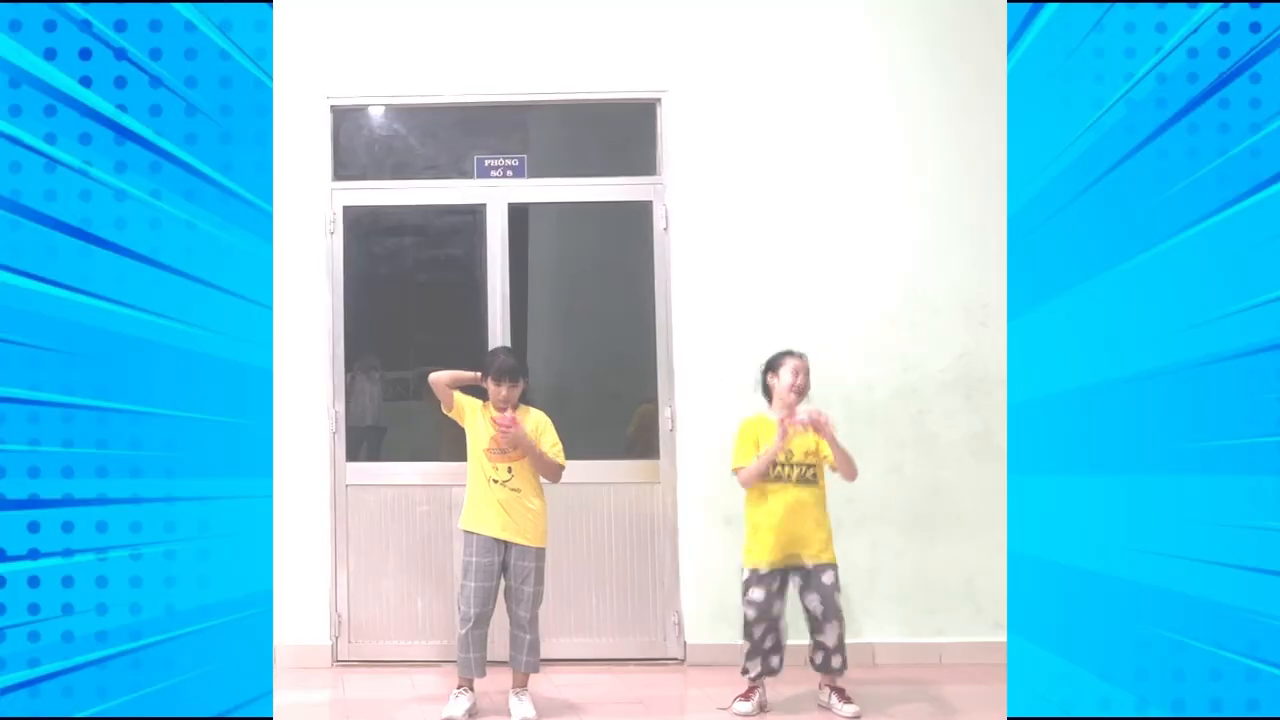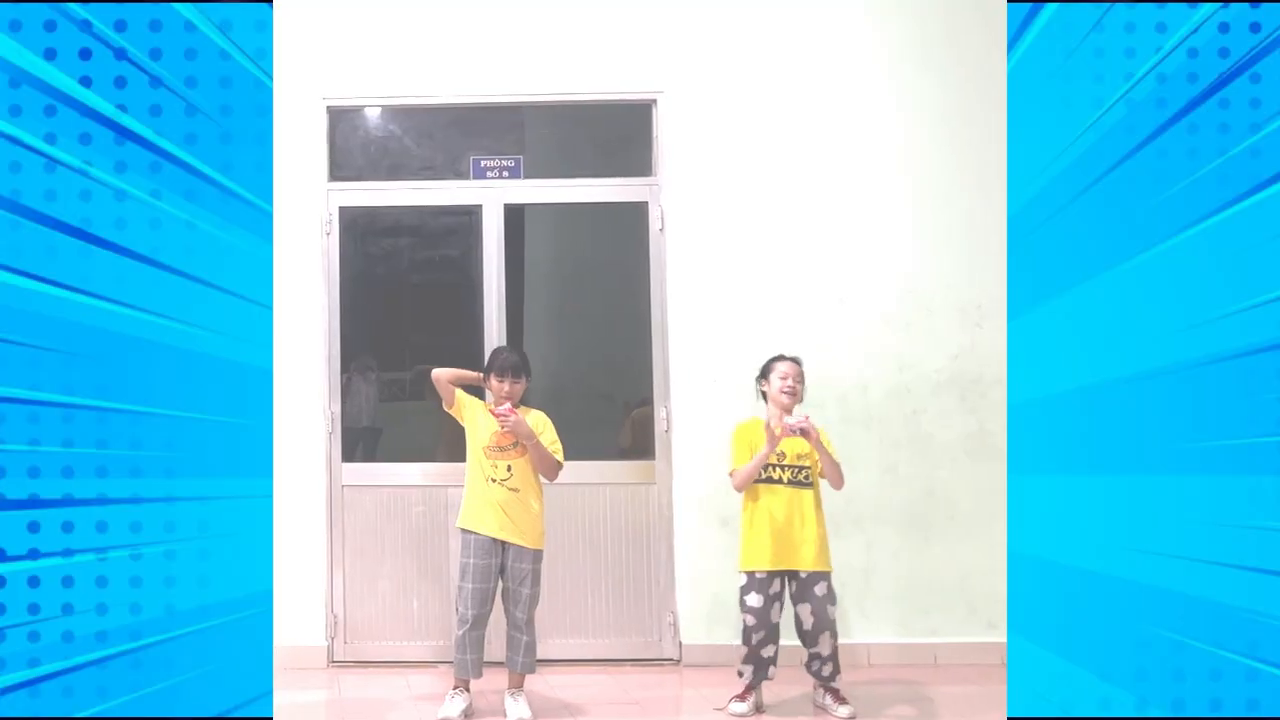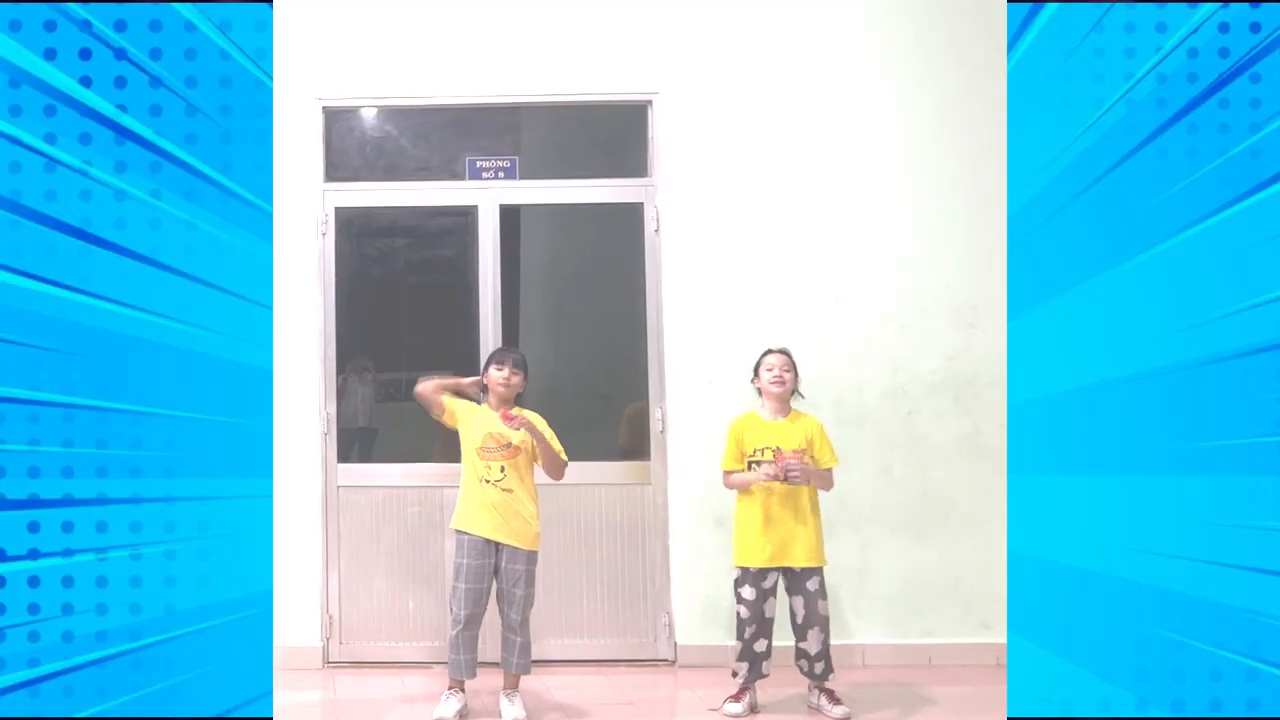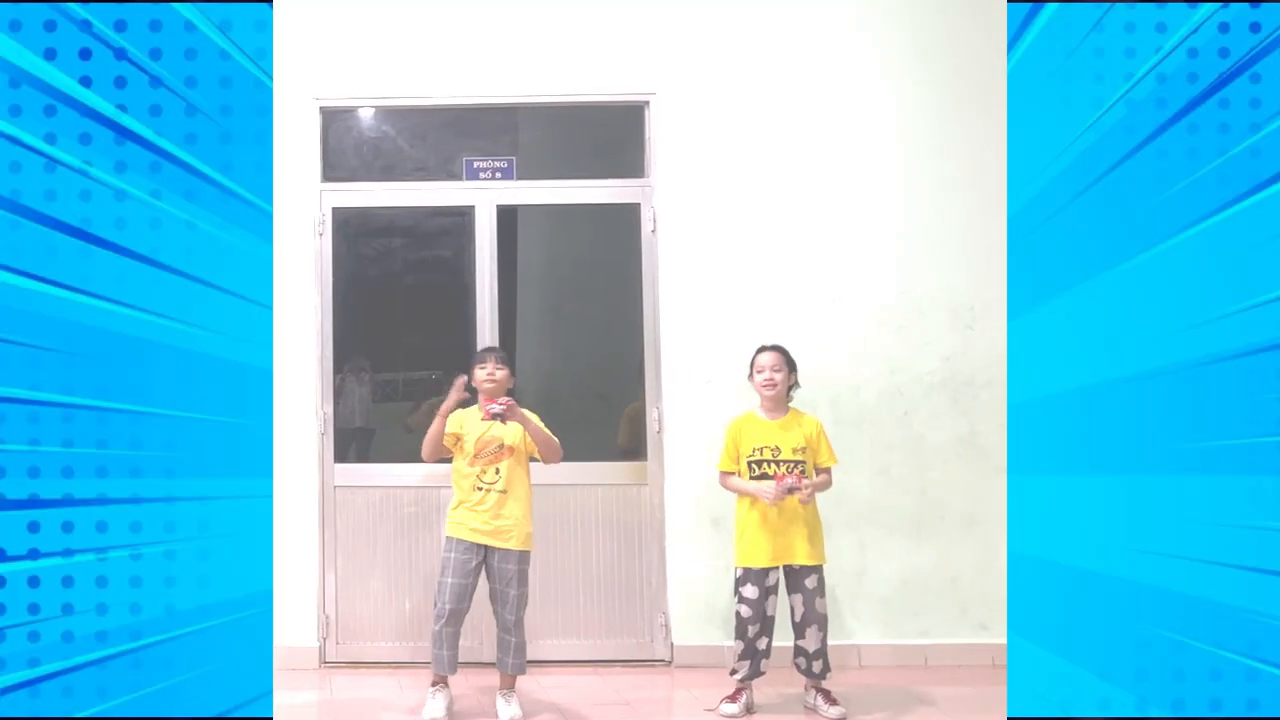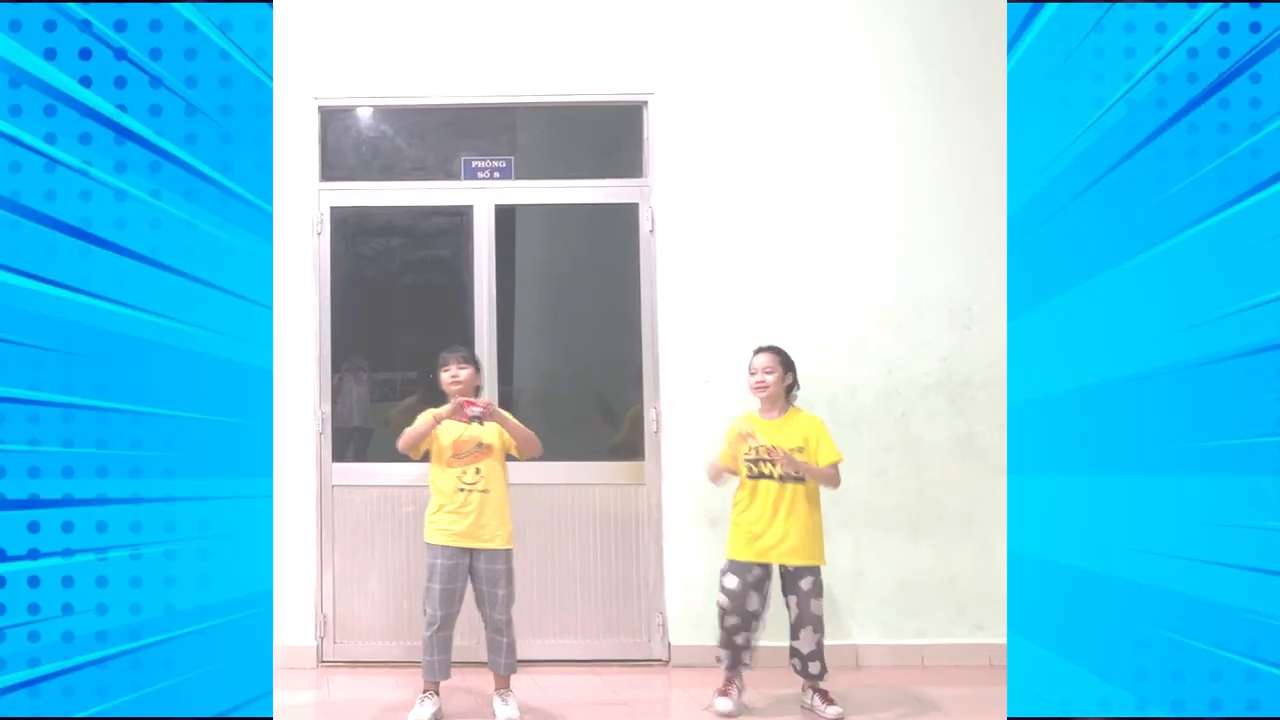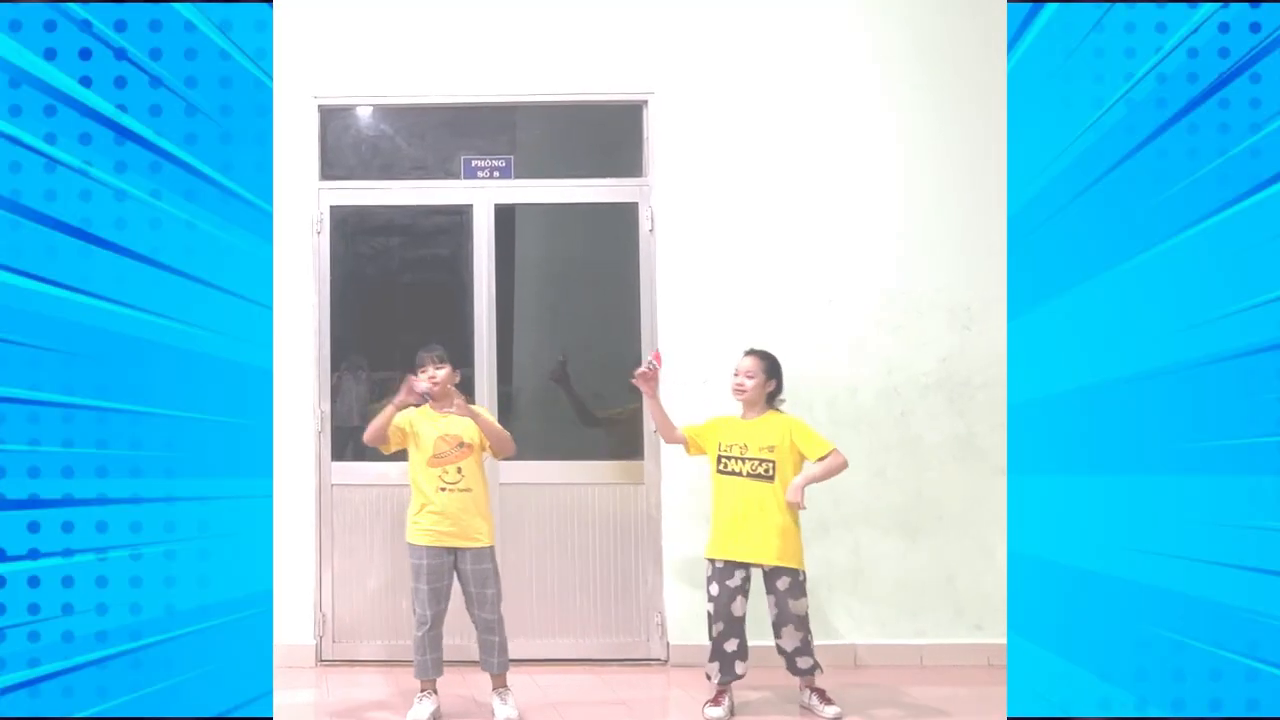
dt=0.3s
person 1, frame 1
left shoulder: (537, 419)
right shoulder: (472, 412)
left elbow: (555, 474)
right elbow: (436, 380)
left wrist: (525, 444)
right wrist: (479, 377)
left hip: (527, 531)
right hip: (482, 528)
left knee: (524, 613)
right knee: (473, 611)
right ankle: (465, 689)
person 1, frame 2
left shoulder: (537, 420)
right shoulder: (472, 411)
left elbow: (552, 472)
right elbow: (438, 375)
left wrist: (526, 434)
right wrist: (481, 378)
left hip: (525, 532)
right hip: (480, 528)
left knee: (521, 614)
right knee: (471, 612)
right ankle: (461, 690)
person 1, frame 3
left shoulder: (531, 420)
right shoulder: (467, 412)
left elbow: (558, 472)
right elbow: (423, 390)
left wrist: (534, 433)
right wrist: (464, 385)
left hip: (519, 533)
right hip: (474, 529)
left knee: (516, 616)
right knee: (464, 612)
person 1, frame 4
left shoulder: (523, 419)
right shoulder: (460, 418)
left elbow: (555, 456)
right elbow: (429, 454)
left wrist: (521, 418)
right wrist: (446, 407)
left hip: (510, 534)
right hip: (464, 530)
left knee: (510, 616)
right knee: (448, 610)
right ankle: (439, 687)
person 1, frame 5
left shoulder: (496, 420)
right shoulder: (433, 418)
left elbow: (534, 450)
right elbow: (404, 445)
left wrist: (500, 418)
right wrist: (442, 415)
left hip: (492, 534)
right hip: (446, 534)
left knee: (499, 615)
right knee: (438, 617)
person 1, frame 6
left shoulder: (473, 416)
right shoulder: (410, 418)
left elbow: (507, 450)
right elbow: (370, 439)
left wrist: (471, 413)
right wrist: (398, 402)
left hip: (475, 533)
right hip: (428, 534)
left knee: (488, 614)
right knee: (427, 617)
person 2, frame 1
left shoulder: (813, 428)
right shoulder: (752, 427)
left elbow: (850, 474)
right elbow: (746, 478)
left wrist: (830, 439)
right wrist: (778, 443)
left hip: (813, 540)
right hip: (767, 542)
left knee: (827, 610)
right knee: (759, 612)
left ankle: (829, 686)
right ankle: (755, 686)
person 2, frame 2
left shoulder: (809, 430)
right shoulder: (747, 430)
left elbow: (837, 482)
right elbow: (739, 483)
left wrist: (817, 445)
right wrist: (768, 447)
left hip: (808, 548)
right hip: (762, 548)
left knee: (820, 618)
right knee: (757, 619)
left ankle: (824, 686)
right ankle: (752, 687)
person 2, frame 3
left shoulder: (810, 426)
right shoulder: (742, 425)
left elbow: (828, 480)
right elbow: (728, 478)
left wrist: (809, 474)
right wrist: (755, 477)
left hip: (802, 540)
right hip: (756, 540)
left knee: (812, 615)
right knee: (752, 615)
left ankle: (818, 687)
right ankle: (746, 687)
person 2, frame 4
left shoulder: (810, 425)
right shoulder: (740, 426)
left elbow: (826, 476)
right elbow: (725, 477)
left wrist: (812, 487)
right wrist: (757, 488)
left hip: (803, 540)
right hip: (757, 540)
left knee: (811, 614)
right knee: (751, 614)
left ankle: (814, 687)
right ankle: (743, 687)
person 2, frame 5
left shoulder: (809, 425)
right shoulder: (742, 426)
left elbow: (833, 479)
right elbow: (716, 476)
left wrist: (798, 464)
right wrist: (731, 452)
left hip: (799, 539)
right hip: (750, 539)
left knee: (807, 615)
right knee: (734, 607)
left ankle: (811, 688)
right ankle: (732, 679)
person 2, frame 6
left shoulder: (788, 426)
right shoulder: (719, 427)
left elbow: (838, 461)
right elbow: (670, 435)
left wrist: (802, 480)
right wrist: (651, 395)
left hip: (777, 543)
right hip: (728, 542)
left knee: (791, 616)
right knee: (723, 615)
left ankle: (809, 688)
right ankle: (723, 688)
